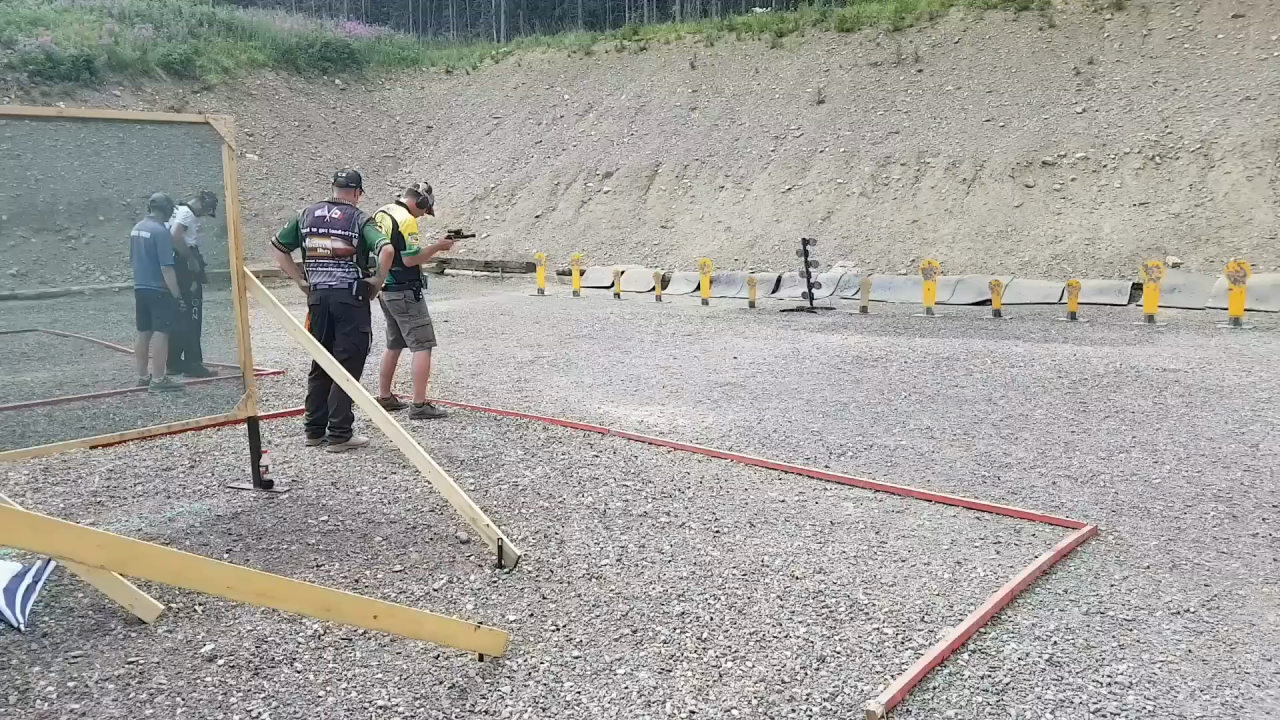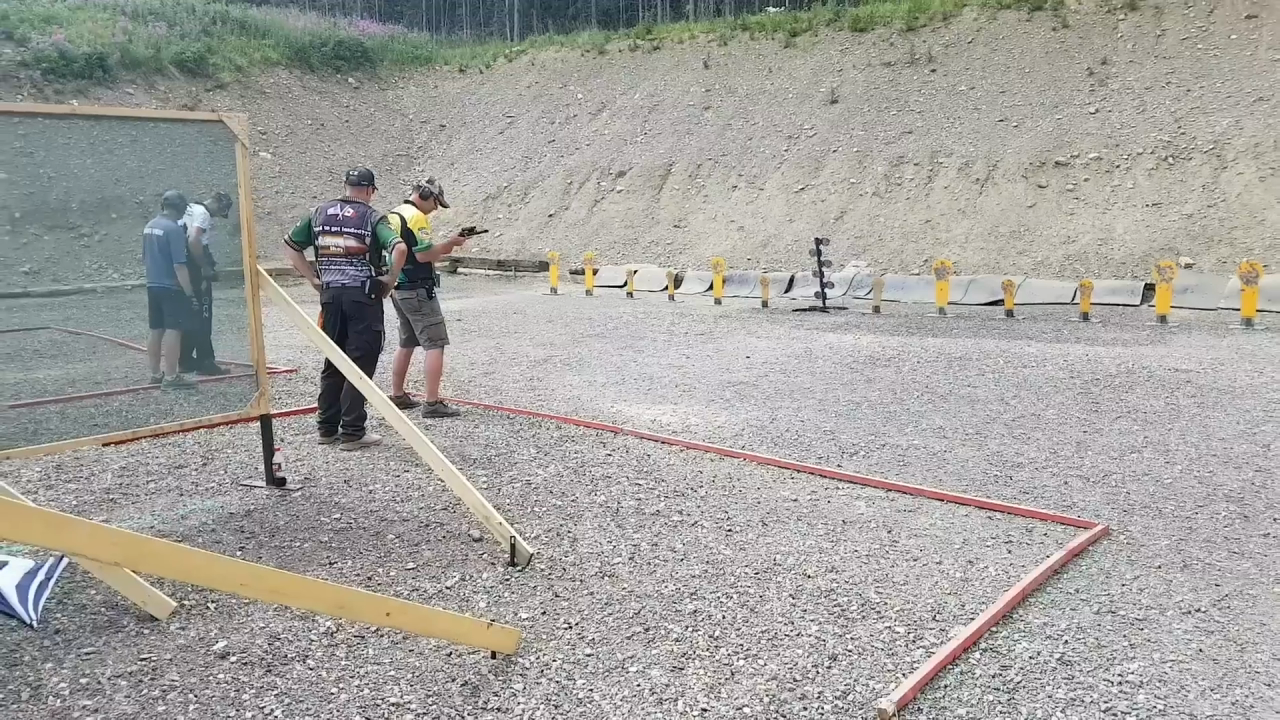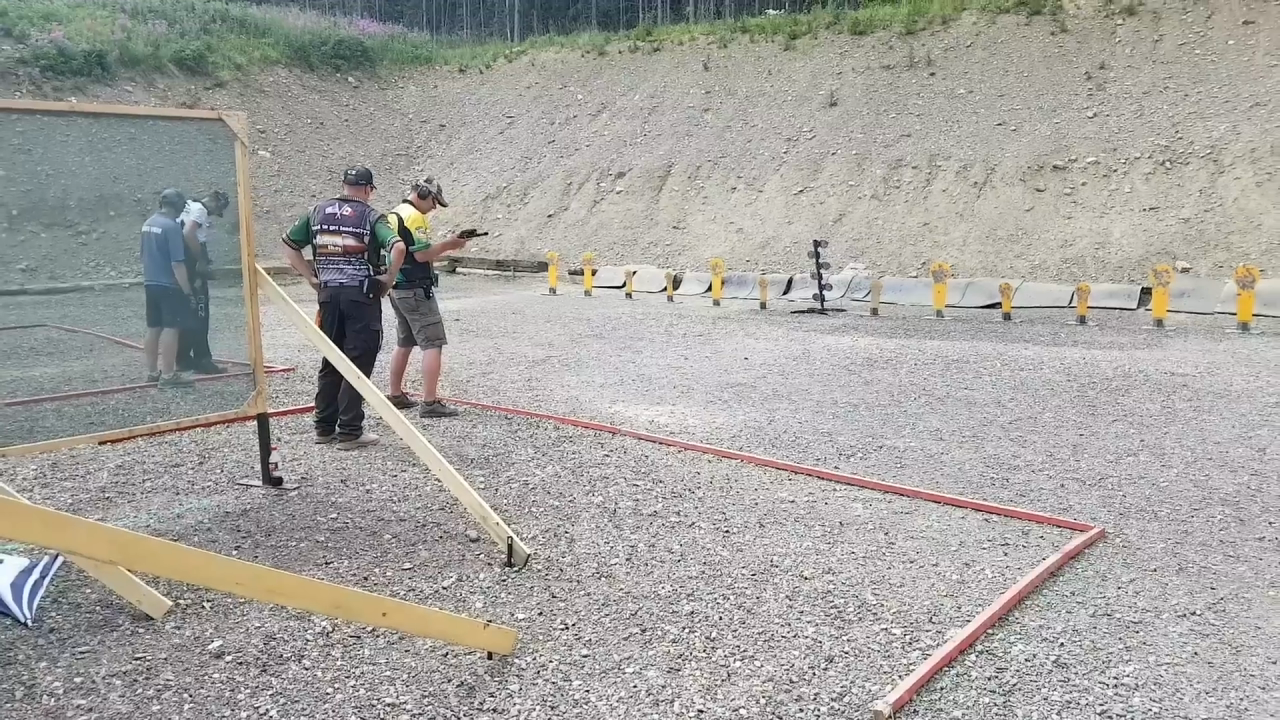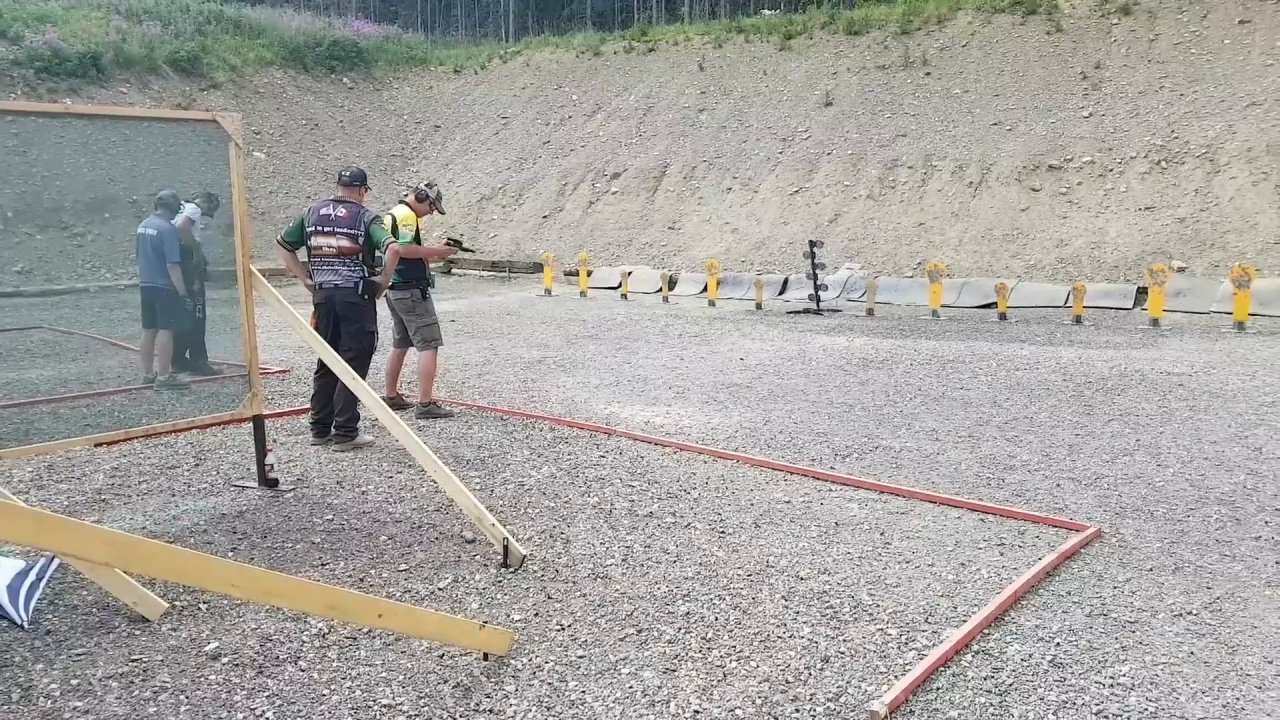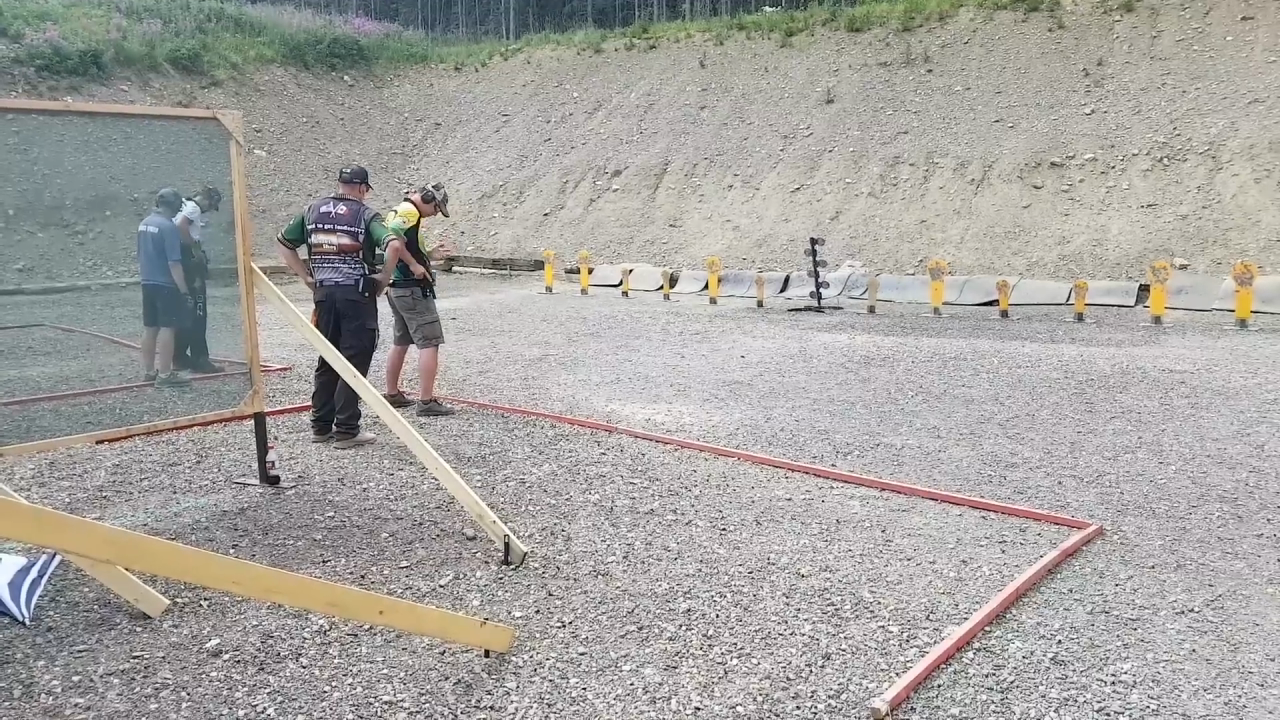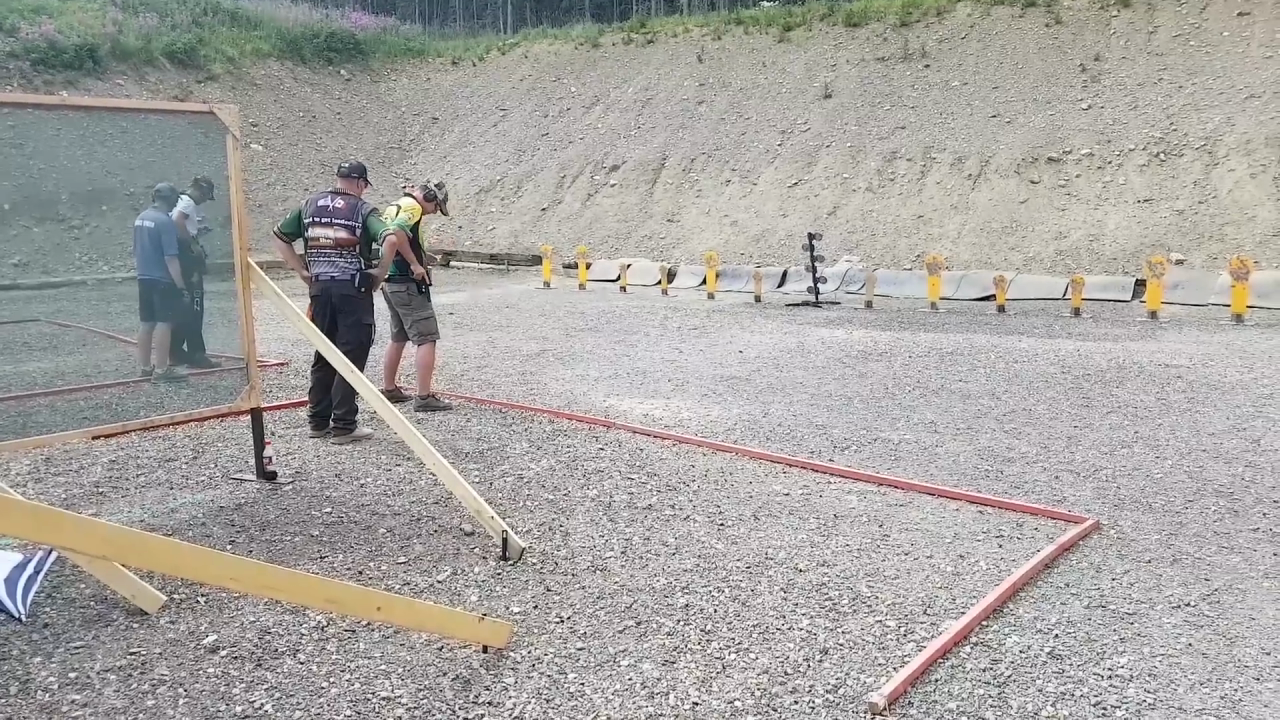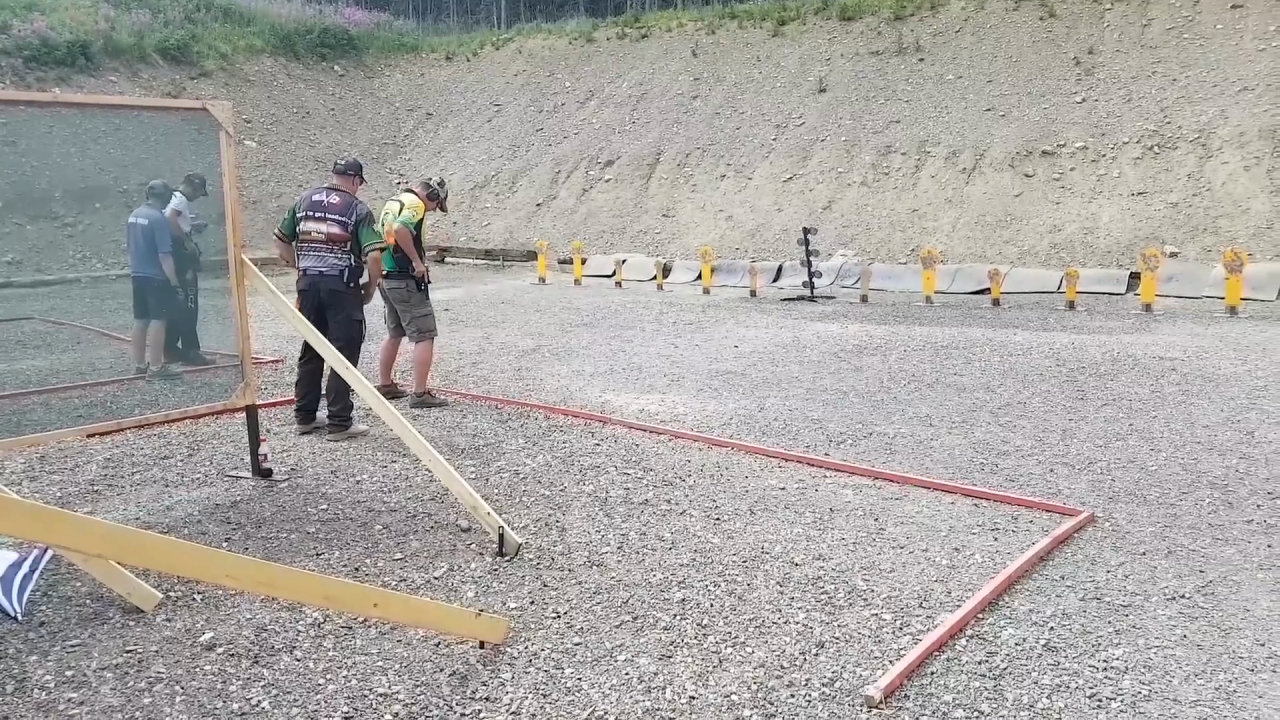
dt=0.4s
person 1, frame 1
left shoulder: (306, 215)
right shoulder: (359, 219)
left elbow: (278, 248)
right elbow: (387, 250)
left wrist: (301, 281)
right wrist: (378, 282)
left hip: (318, 296)
right hip: (350, 297)
left knee: (321, 363)
right knee: (348, 365)
left ankle: (314, 429)
right ankle: (339, 434)
person 1, frame 2
left shoulder: (319, 213)
right shoulder: (372, 217)
left elbow: (290, 246)
left wrist: (313, 279)
right wrist: (390, 280)
left hip: (330, 295)
right hip: (363, 295)
left knee: (333, 362)
right knee: (361, 363)
left ankle: (327, 428)
right ankle: (352, 432)
person 1, frame 3
left shoulder: (317, 212)
right shoulder: (370, 216)
left elbow: (288, 244)
left wrist: (310, 278)
right wrist: (388, 279)
left hip: (328, 293)
right hip: (361, 294)
left knee: (331, 361)
right knee: (358, 362)
left ankle: (324, 427)
right ankle: (349, 431)
person 1, frame 4
left shoulder: (311, 213)
right shoulder: (365, 217)
left elbow: (283, 245)
right elbow: (393, 247)
left wrist: (306, 279)
right wrist: (383, 280)
left hip: (323, 295)
right hip: (355, 296)
left knee: (326, 362)
right knee: (354, 364)
left ankle: (320, 429)
right ankle: (345, 433)
person 1, frame 5
left shoulder: (312, 210)
right shoulder: (365, 214)
left elbow: (283, 243)
right elbow: (395, 245)
left wrist: (307, 277)
right wrist: (384, 277)
left hip: (324, 293)
right hip: (356, 294)
left knee: (327, 360)
right knee: (354, 361)
left ankle: (321, 425)
right ankle: (346, 430)
person 1, frame 6
left shoulder: (309, 204)
right shoulder: (363, 209)
left elbow: (279, 236)
right elbow: (391, 239)
left wrist: (302, 271)
right wrist: (381, 272)
left hip: (320, 288)
right hip: (353, 289)
left knee: (324, 355)
right knee: (352, 357)
left ankle: (319, 421)
right ankle: (344, 426)
person 1, frame 7
left shoulder: (304, 201)
right shoulder: (357, 209)
left elbow: (281, 242)
right elbow: (373, 256)
right wrist: (371, 288)
left hip: (308, 283)
right hip: (342, 285)
left knee: (310, 350)
right knee: (344, 352)
left ankle: (305, 416)
right ankle: (339, 422)
person 2, frame 1
left shoulder: (381, 213)
right shoulder: (407, 220)
right elbow: (410, 259)
left wrist: (430, 248)
right wrist: (438, 246)
left hip: (386, 290)
right hip: (405, 292)
left knee: (393, 345)
right knee: (422, 346)
left ankle: (385, 397)
right ankle: (419, 405)
person 2, frame 2
left shoulder: (394, 214)
right shoulder: (417, 217)
right elbow: (423, 255)
left wrist: (442, 250)
right wrist: (450, 243)
left hip: (399, 289)
right hip: (418, 290)
left knee: (406, 344)
right knee: (435, 345)
left ankle: (398, 396)
right ankle: (432, 403)
person 2, frame 3
left shoulder: (394, 214)
right shoulder: (414, 216)
right elbow: (421, 254)
left wrist: (446, 246)
right wrist: (449, 243)
left hip: (398, 288)
right hip: (416, 290)
left knee: (404, 343)
right knee: (433, 344)
left ankle: (395, 395)
right ankle: (430, 403)
person 2, frame 4
left shoulder: (392, 214)
right shoulder: (407, 215)
right elbow: (404, 249)
left wrist: (433, 252)
right wrist: (434, 251)
left hip: (395, 290)
right hip: (412, 290)
left knee: (400, 344)
right knee: (428, 346)
left ankle: (391, 396)
right ankle: (425, 404)
person 2, frame 5
left shoulder: (398, 211)
right shoulder: (409, 211)
left wrist: (428, 255)
right wrist: (414, 265)
left hip: (397, 287)
right hip: (413, 288)
left knee: (401, 342)
right knee: (429, 343)
left ankle: (392, 394)
right ankle: (426, 401)
person 2, frame 6
left shoulder: (394, 207)
right shoulder: (412, 207)
right elbow: (397, 233)
right wrist: (414, 263)
left hip: (391, 282)
right hip: (408, 284)
left knee: (398, 338)
right knee: (426, 339)
left ankle: (389, 389)
right ankle: (424, 397)
person 2, frame 7
left shoulder: (393, 202)
right shoulder: (415, 204)
right elbow: (401, 229)
right wrist: (416, 261)
left hip: (387, 278)
right hip: (406, 280)
left knee: (395, 333)
right knee: (424, 336)
left ankle: (385, 384)
right ankle: (420, 394)
person 3, frame 1
left shoulder: (136, 228)
right shoulder: (160, 231)
right elbow: (166, 267)
right wrist: (177, 295)
left hip: (140, 288)
right hip: (158, 290)
left knee: (143, 333)
right knee: (160, 333)
left ankle: (143, 376)
right ankle: (158, 380)
person 3, frame 2
left shoulder: (149, 226)
right shoulder: (173, 229)
right elbow: (179, 265)
right wrist: (190, 293)
left hip: (153, 286)
right hip: (171, 288)
left knee: (155, 331)
right knee: (172, 331)
left ankle: (156, 374)
right ankle: (171, 377)
person 3, frame 3
left shoulder: (147, 224)
right shoulder: (172, 227)
right elbow: (177, 263)
right wrist: (187, 291)
left hip: (150, 284)
right hip: (169, 286)
left knee: (153, 329)
right knee: (170, 329)
left ankle: (153, 372)
right ankle: (167, 375)
person 3, frame 4
left shoulder: (143, 226)
right shoulder: (167, 229)
right elbow: (172, 265)
right wrist: (183, 293)
left hip: (146, 286)
right hip: (164, 288)
left knee: (148, 331)
right knee: (165, 331)
left ankle: (148, 374)
right ankle: (163, 377)
person 3, frame 5
left shoulder: (144, 224)
right shoulder: (168, 227)
left elbow: (140, 255)
right elbow: (173, 263)
right wrist: (184, 291)
left hip: (147, 283)
right hip: (165, 286)
left knee: (150, 329)
right knee: (167, 329)
left ankle: (149, 371)
right ankle: (164, 375)
person 3, frame 6
left shoulder: (140, 218)
right shoulder: (165, 221)
left elbow: (136, 250)
right elbow: (170, 258)
right wrist: (181, 285)
left hip: (144, 278)
right hip: (162, 281)
left knee: (146, 323)
right knee: (163, 324)
left ankle: (146, 367)
right ankle: (161, 370)
person 3, frame 7
left shoulder: (134, 215)
right shoulder: (158, 219)
left elbow: (130, 247)
right elbow: (164, 255)
right wrist: (174, 282)
left hip: (137, 276)
right hip: (156, 278)
left knee: (140, 321)
right knee: (157, 321)
left ankle: (140, 365)
right ankle: (155, 368)
person 4, frame 1
left shoulder: (177, 211)
right shoulder: (187, 213)
left elbow: (170, 236)
right elbow: (175, 236)
right wrist: (192, 258)
left hip: (175, 269)
right hip: (186, 270)
left knee: (178, 318)
right knee: (191, 318)
left ankle: (174, 362)
right ankle: (193, 364)
person 4, frame 2
left shoulder: (190, 208)
right shoulder: (203, 214)
left elbow: (187, 238)
right elbow: (194, 241)
right wrist: (205, 266)
left hip: (185, 268)
right hip: (195, 269)
right knee: (202, 316)
left ankle: (186, 360)
right ankle: (205, 362)
person 4, frame 3
left shoulder: (188, 207)
right shoulder: (200, 210)
left elbow: (183, 233)
right elbow: (188, 234)
right wrist: (201, 260)
right hip: (193, 267)
right knee: (199, 314)
left ankle: (183, 358)
right ankle: (202, 360)
person 4, frame 4
left shoulder: (181, 208)
right shoulder: (194, 209)
right elbow: (181, 227)
right wrist: (197, 249)
right hip: (189, 265)
right knee: (195, 315)
left ankle: (178, 359)
right ankle: (198, 362)
person 4, frame 5
left shoulder: (183, 206)
right shoulder: (193, 208)
right elbow: (180, 226)
right wrist: (195, 249)
right hip: (189, 263)
right knee: (196, 312)
left ankle: (179, 357)
right ankle: (200, 359)
person 4, frame 6
left shoulder: (179, 201)
right shoulder: (188, 203)
left elbow: (180, 226)
right elbow: (177, 222)
left wrist: (197, 230)
right wrist: (194, 244)
left hip: (178, 259)
right hip: (187, 259)
left knee: (180, 307)
right knee: (193, 307)
left ankle: (176, 352)
right ankle: (196, 354)
person 4, frame 7
left shoulder: (173, 198)
right shoulder: (180, 199)
right elbow: (170, 219)
left wrist: (191, 226)
right wrist: (188, 241)
left hip: (174, 257)
right hip: (181, 256)
left knee: (175, 304)
right knee: (188, 305)
left ankle: (171, 349)
right ankle: (191, 352)
